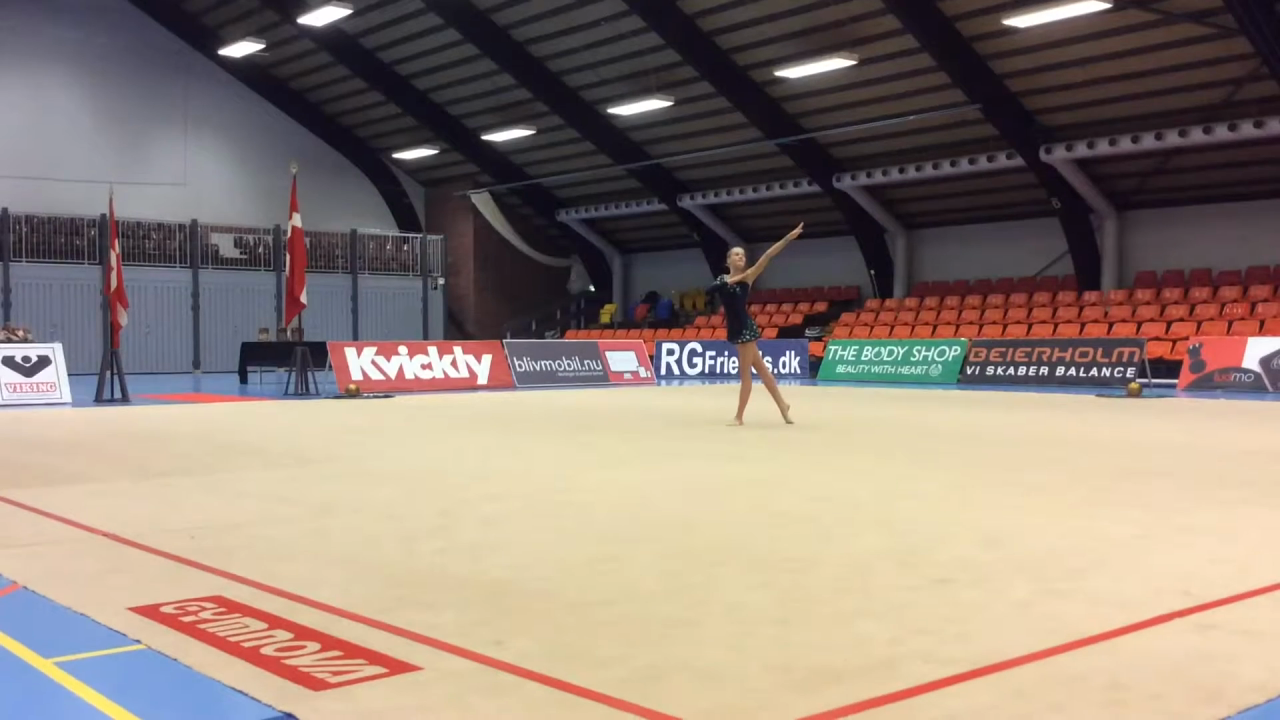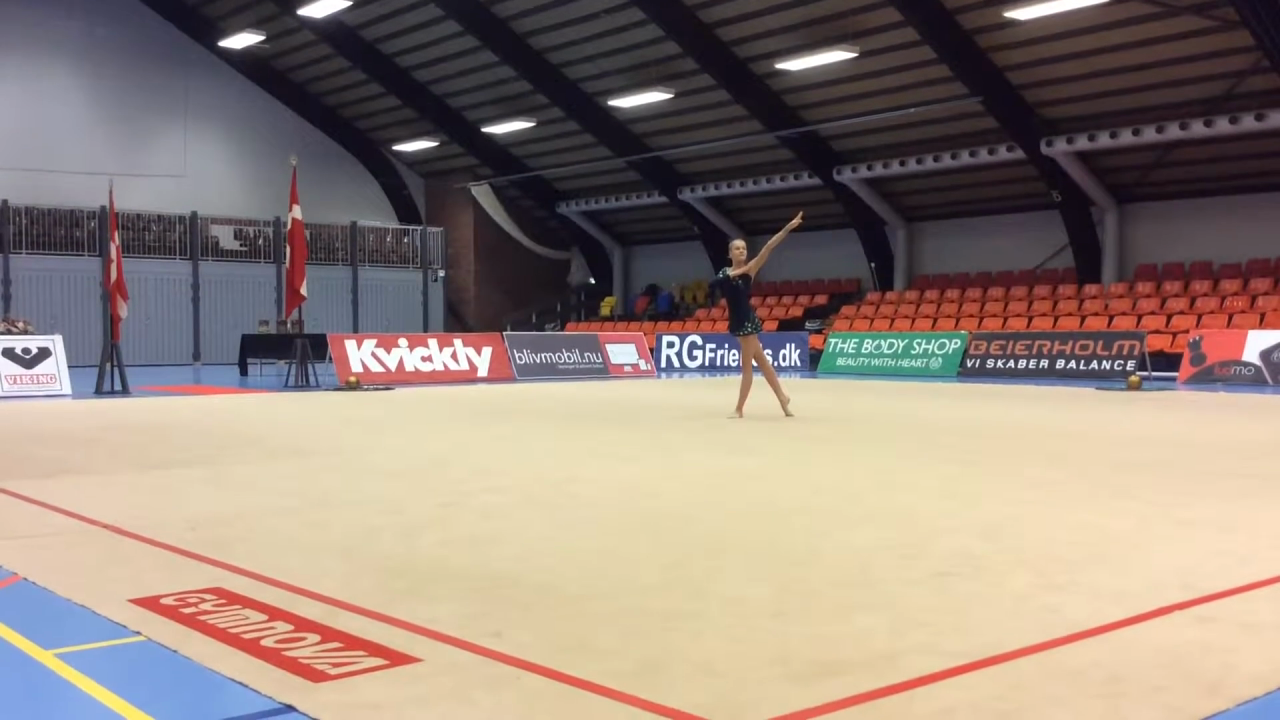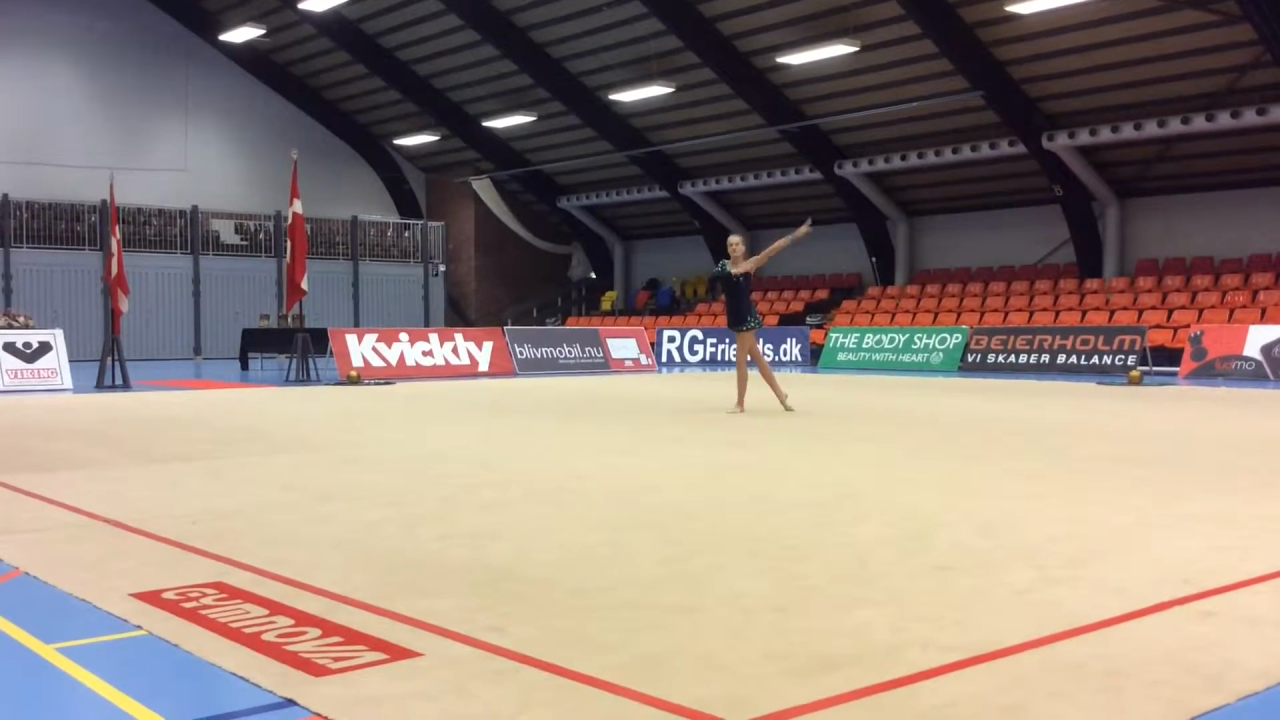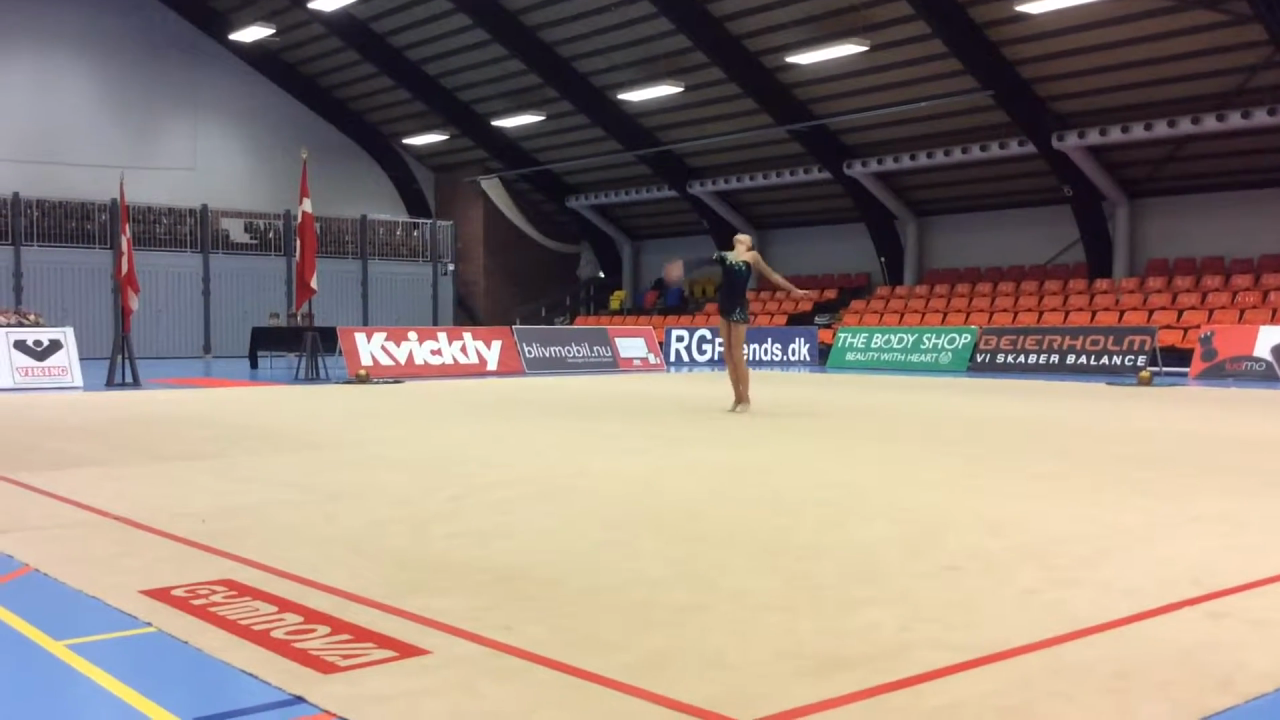
dt=1s
person 1, frame 1
left shoulder: (748, 276)
right shoulder: (723, 280)
left elbow: (768, 255)
right elbow: (710, 290)
left wrist: (788, 238)
right wrist: (730, 281)
left hip: (745, 327)
right hip: (734, 329)
left knee: (745, 373)
right knee: (760, 368)
left ankle: (739, 417)
right ankle: (782, 404)
person 1, frame 2
left shoulder: (750, 269)
right shoulder: (725, 272)
left elbow: (769, 246)
right elbow: (713, 283)
left wrist: (788, 228)
right wrist: (732, 274)
left hip: (747, 320)
right hip: (736, 321)
left knee: (747, 365)
right knee: (761, 361)
left ankle: (739, 409)
right ankle: (782, 397)
person 1, frame 3
left shoulder: (750, 263)
right shoulder: (724, 265)
left elbow: (774, 248)
right elbow: (713, 276)
left wrist: (796, 234)
right wrist: (732, 272)
left hip: (748, 316)
right hip: (734, 316)
left knee: (742, 359)
right knee: (757, 358)
left ankle: (740, 404)
right ankle: (780, 394)
person 1, frame 4
left shoulder: (753, 257)
right shoulder: (725, 256)
left elbow: (771, 275)
right elbow: (705, 261)
left wrist: (794, 289)
right wrist: (682, 267)
left hip: (739, 309)
right hip: (724, 308)
left knee: (737, 355)
right knee: (728, 355)
left ankle: (745, 399)
right ankle: (737, 398)
